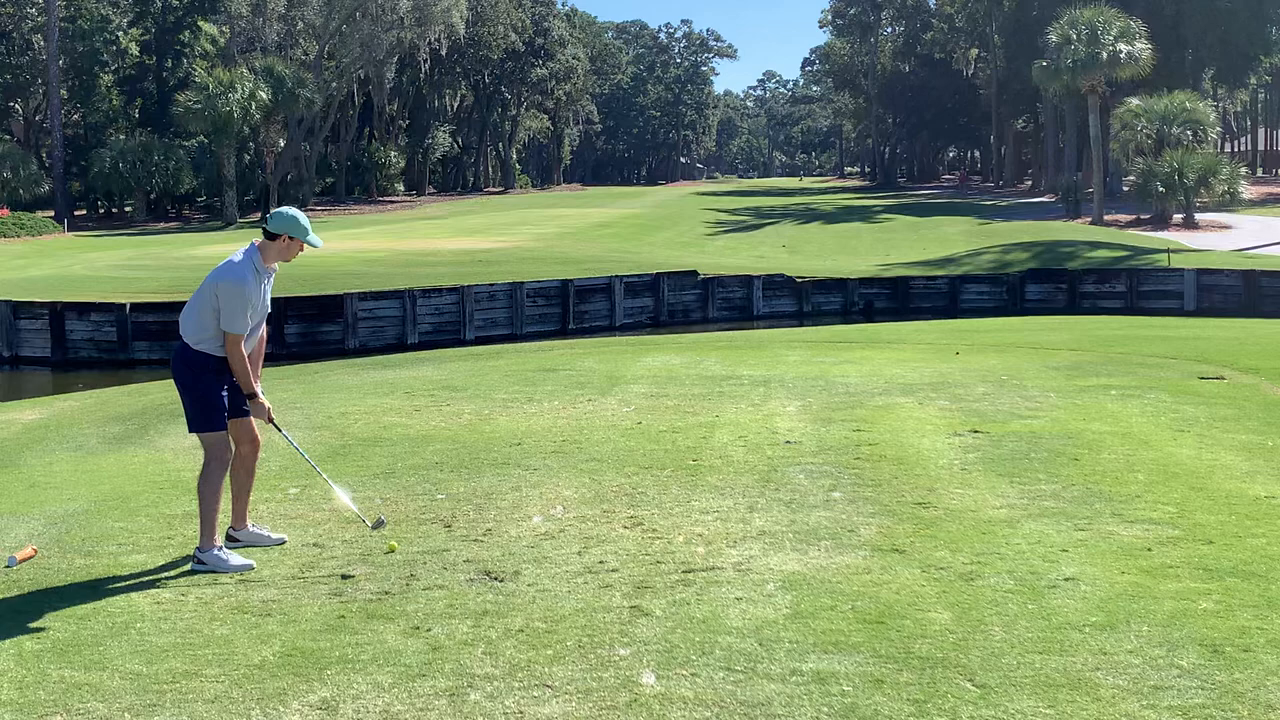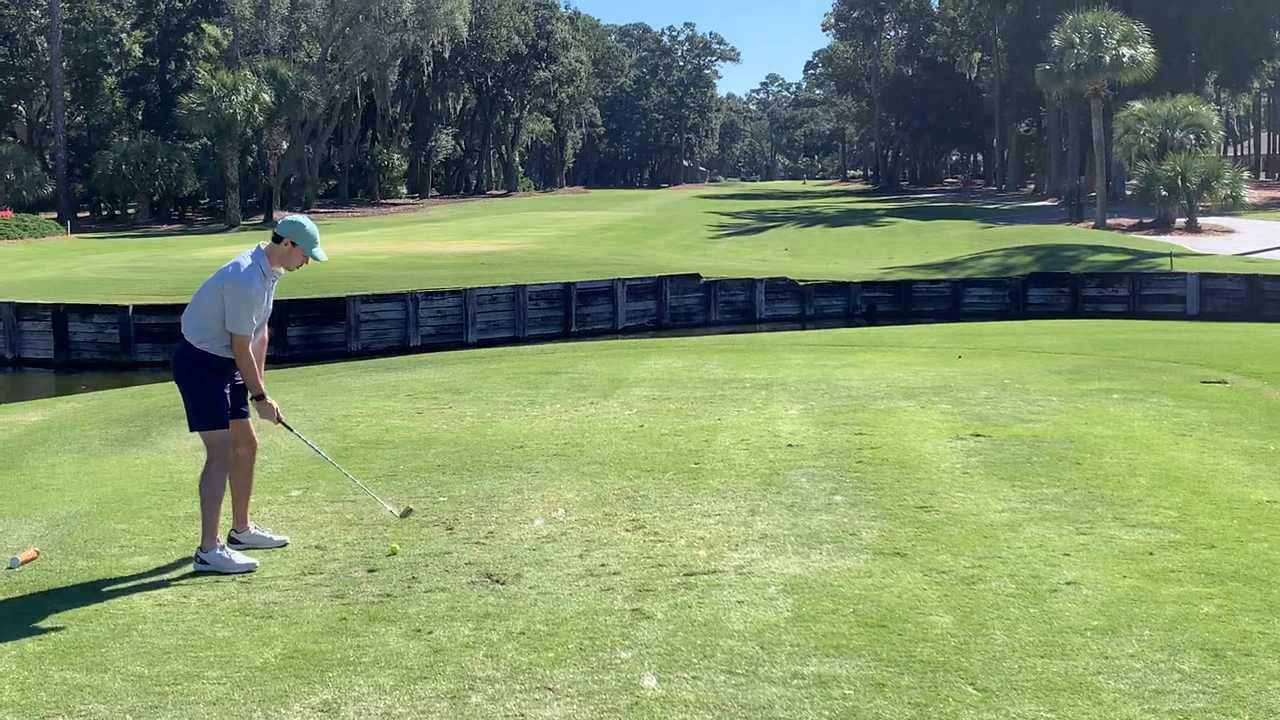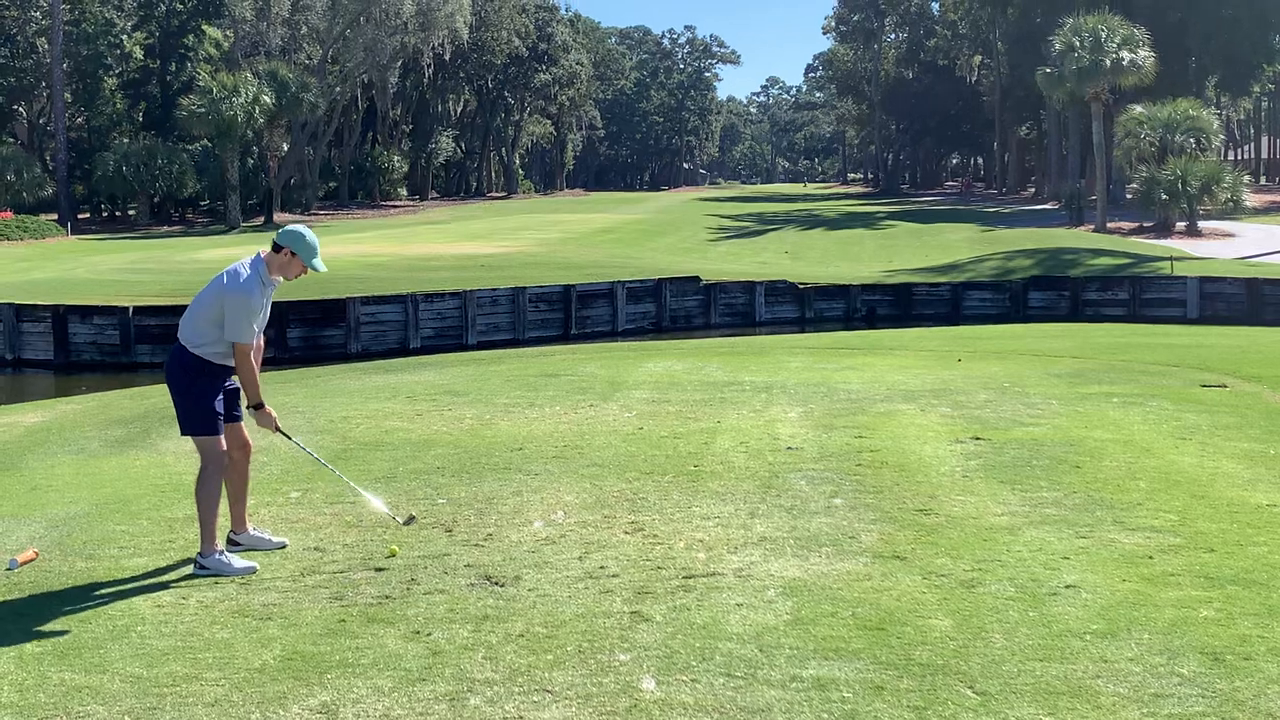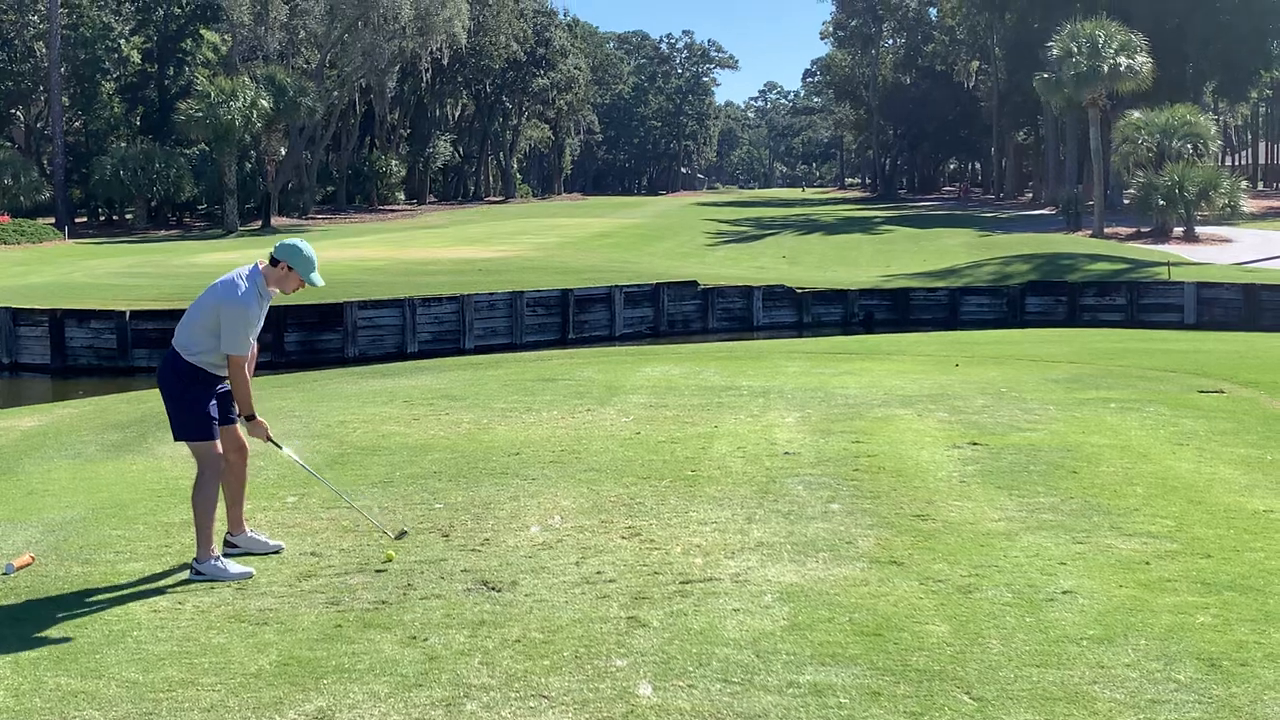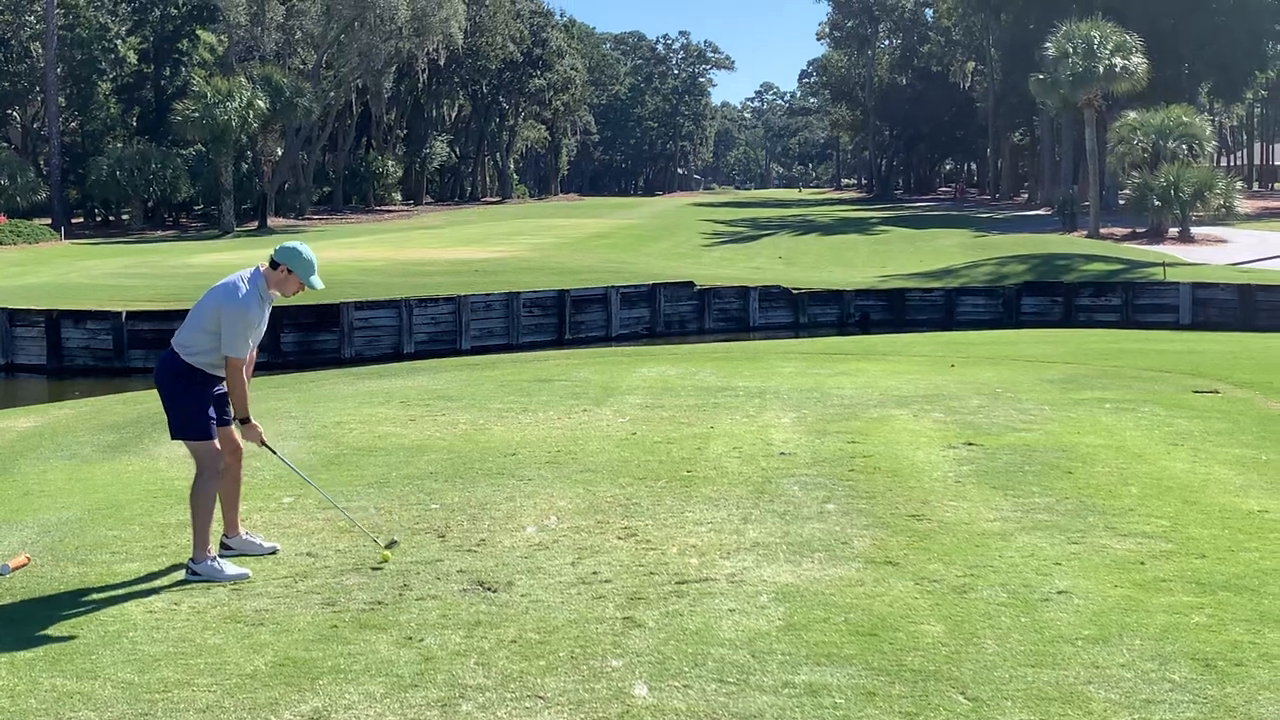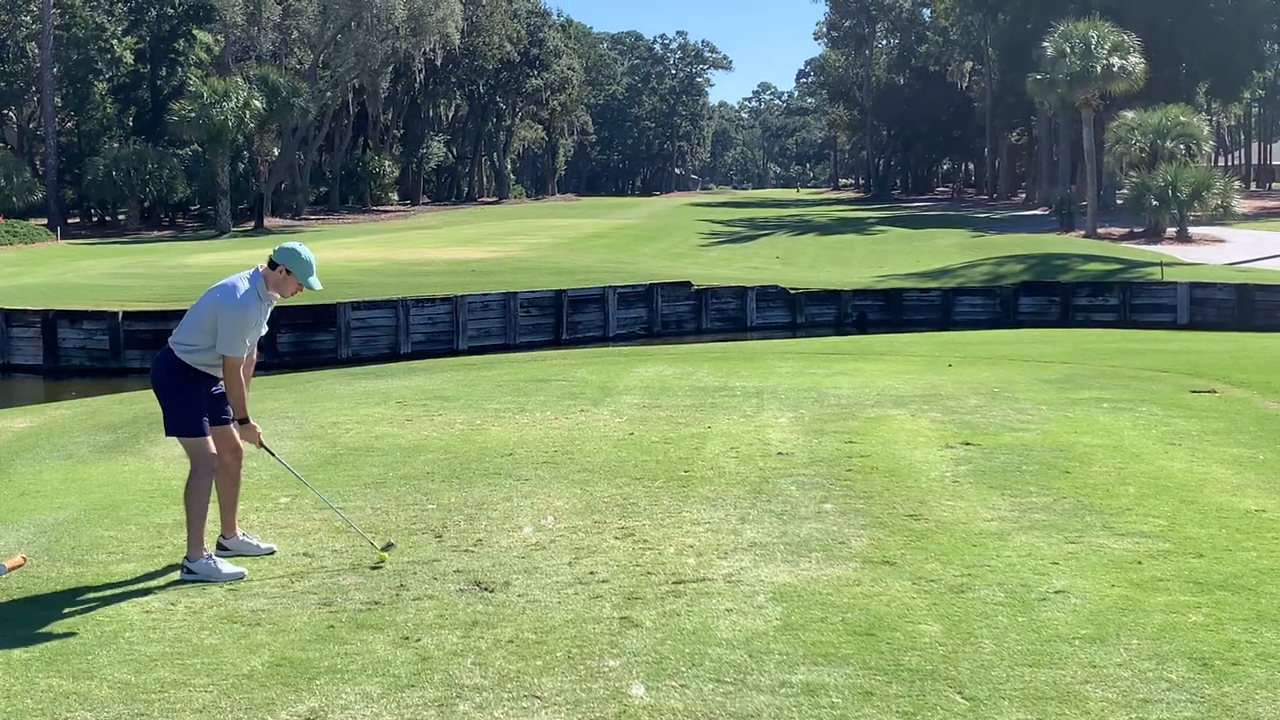
dt=0.2s
person 1, frame 1
left shoulder: (264, 268)
right shoulder: (239, 279)
left elbow: (259, 329)
right elbow: (233, 347)
left wrist: (256, 382)
right wrist: (253, 396)
left hip: (223, 364)
right hip: (199, 364)
left knee: (249, 443)
right knee: (219, 454)
left ankle: (240, 528)
right ankle: (207, 549)
person 1, frame 2
left shoulder: (268, 271)
right shoulder: (245, 279)
left elbow: (260, 332)
right elbow: (242, 347)
left wrist: (259, 385)
right wrist: (260, 397)
left hip: (222, 364)
right hip: (199, 364)
left knee: (246, 445)
right knee: (221, 452)
left ankle: (241, 530)
right ankle: (209, 549)
person 1, frame 3
left shoulder: (264, 277)
right shoulder: (245, 288)
left elbow: (256, 340)
right elbow: (243, 356)
left wrist: (252, 395)
right wrist: (259, 406)
left hip: (215, 368)
right hip: (192, 369)
left knee: (240, 449)
right knee: (216, 458)
left ankle: (240, 531)
right ankle: (208, 554)
person 1, frame 4
left shoulder: (260, 286)
right shoulder: (242, 301)
left elbow: (250, 349)
right elbow: (237, 366)
left wrist: (243, 406)
right wrist: (251, 417)
left hip: (208, 374)
right hip: (184, 375)
left knee: (237, 451)
right knee: (213, 463)
left ankle: (237, 534)
right ankle: (204, 560)
person 1, frame 5
left shoulder: (262, 289)
right shoulder: (242, 302)
left elbow: (249, 353)
right elbow: (235, 368)
left wrist: (240, 408)
right wrist: (245, 420)
left hip: (206, 375)
right hip: (181, 375)
left knee: (231, 452)
right knee: (211, 463)
left ankle: (233, 536)
right ankle: (200, 559)
person 1, frame 6
left shoulder: (263, 293)
right shoulder: (240, 302)
left elbow: (249, 353)
right elbow: (233, 369)
left wrist: (239, 411)
right wrist: (244, 420)
left hip: (203, 374)
right hip: (177, 374)
left knee: (232, 452)
right knee: (205, 460)
left ankle: (230, 536)
right ankle: (195, 558)
